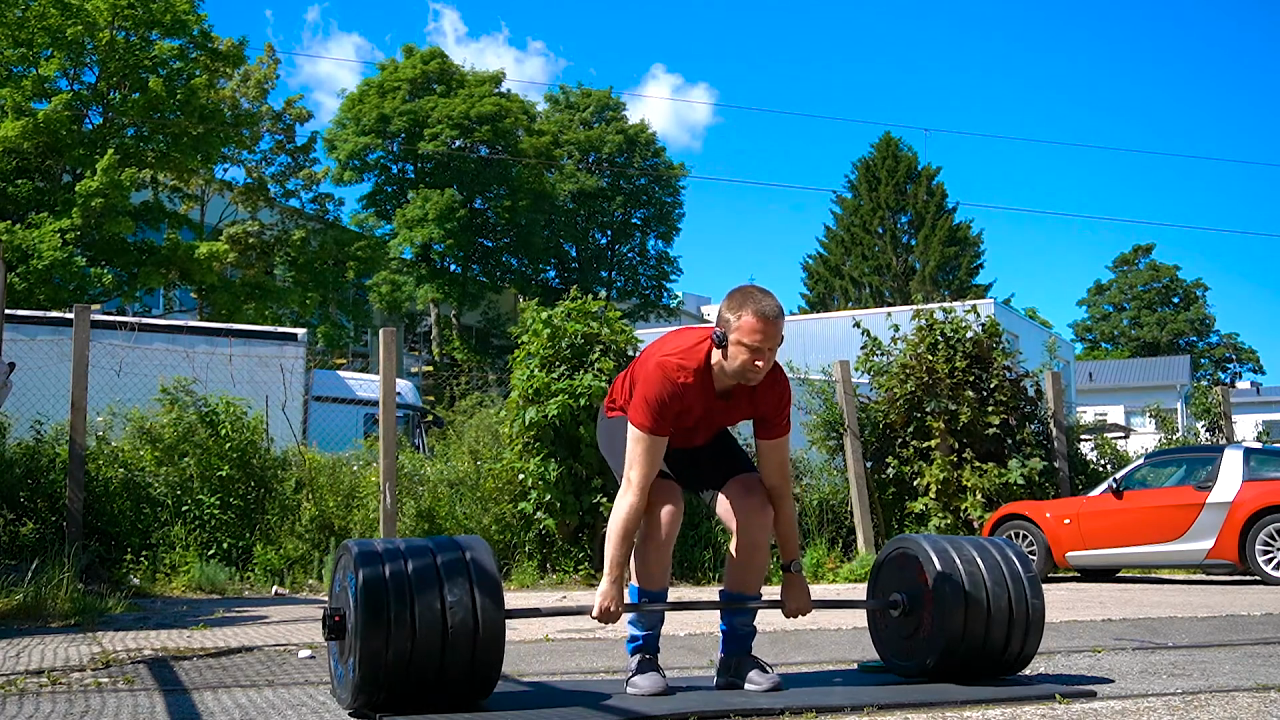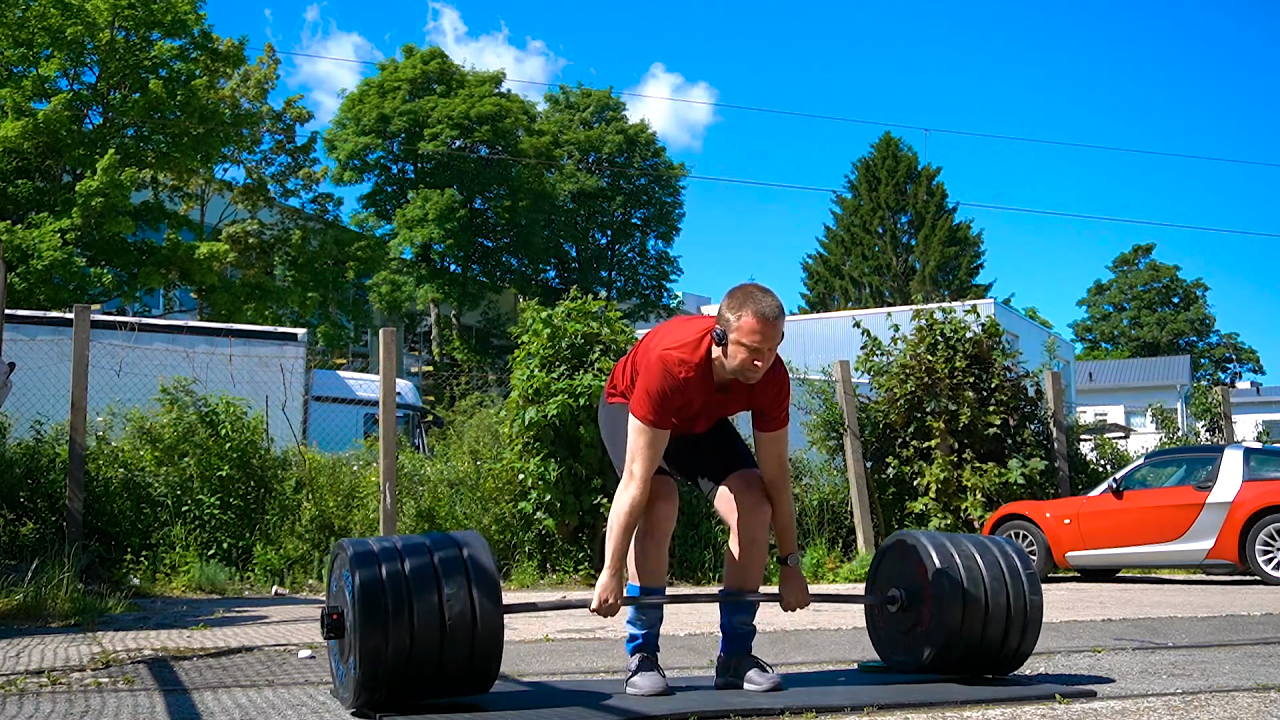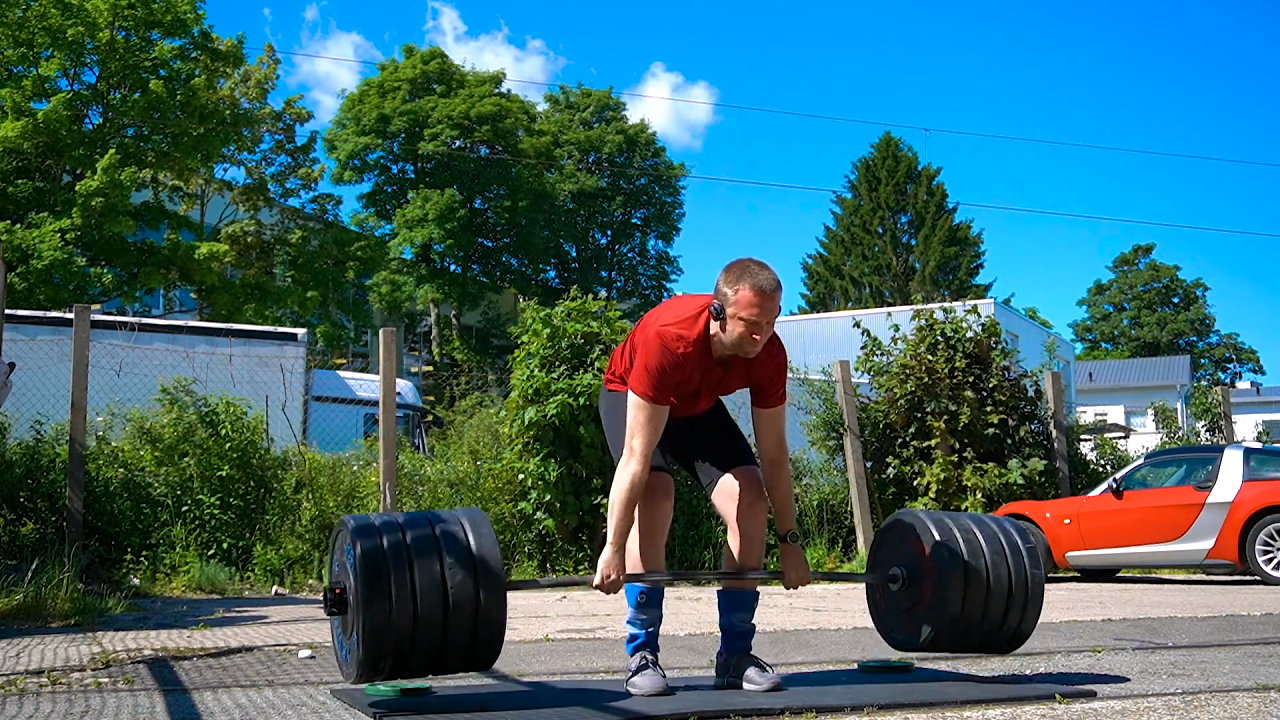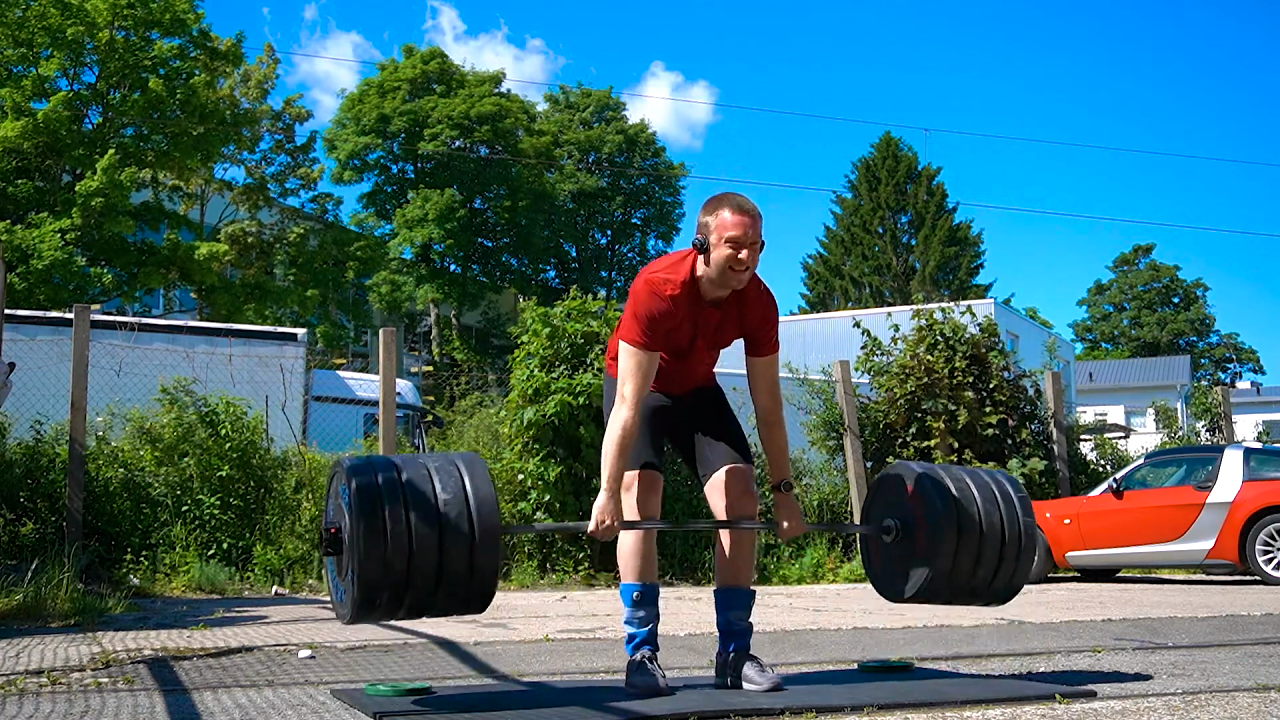
dt=0.4s
person 1, frame 1
left shoulder: (772, 384)
right shoulder: (667, 372)
left elbow: (778, 483)
right elbow: (635, 486)
left wrist: (792, 571)
right wrist: (611, 580)
left hip: (701, 433)
right hip: (629, 420)
left knee: (756, 513)
right knee: (665, 509)
left ankle: (736, 655)
right ankle: (642, 656)
person 1, frame 2
left shoulder: (772, 377)
right shoulder: (669, 365)
left elbow: (776, 476)
right elbow: (637, 481)
left wrist: (790, 564)
right wrist: (611, 572)
left hip: (703, 419)
right hip: (629, 406)
left knee: (753, 509)
right knee: (659, 505)
left ankle: (736, 654)
right ankle: (642, 655)
person 1, frame 3
left shoulder: (769, 354)
right shoulder: (667, 341)
left elbow: (774, 453)
right elbow: (637, 458)
left wrist: (790, 541)
right wrist: (614, 547)
left hip: (699, 407)
right hip: (629, 396)
left knee: (750, 504)
right knee: (654, 502)
left ankle: (735, 654)
right ankle: (642, 655)
person 1, frame 4
left shoulder: (758, 301)
right shoulder: (657, 289)
left elbow: (767, 402)
right elbow: (629, 402)
left wrist: (784, 489)
right wrist: (608, 494)
left hip: (698, 390)
right hip: (638, 387)
left knee: (741, 502)
right knee: (641, 502)
left ankle: (734, 654)
right ankle: (641, 654)
